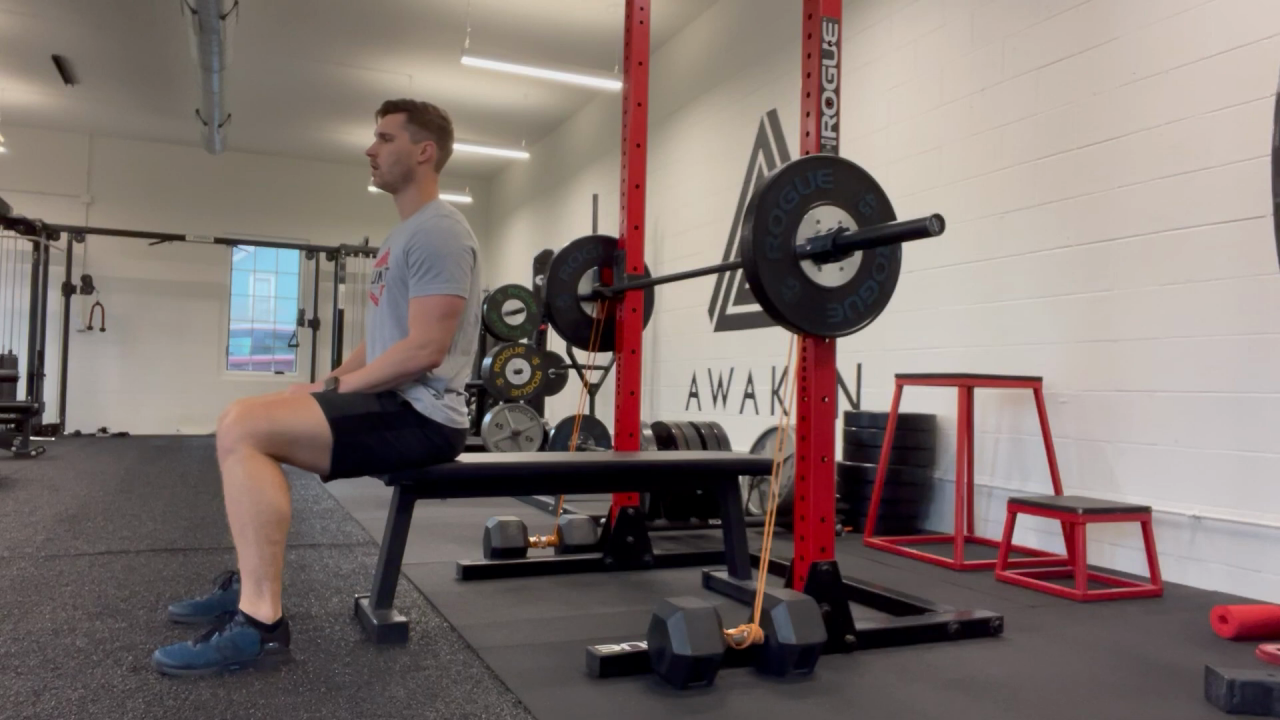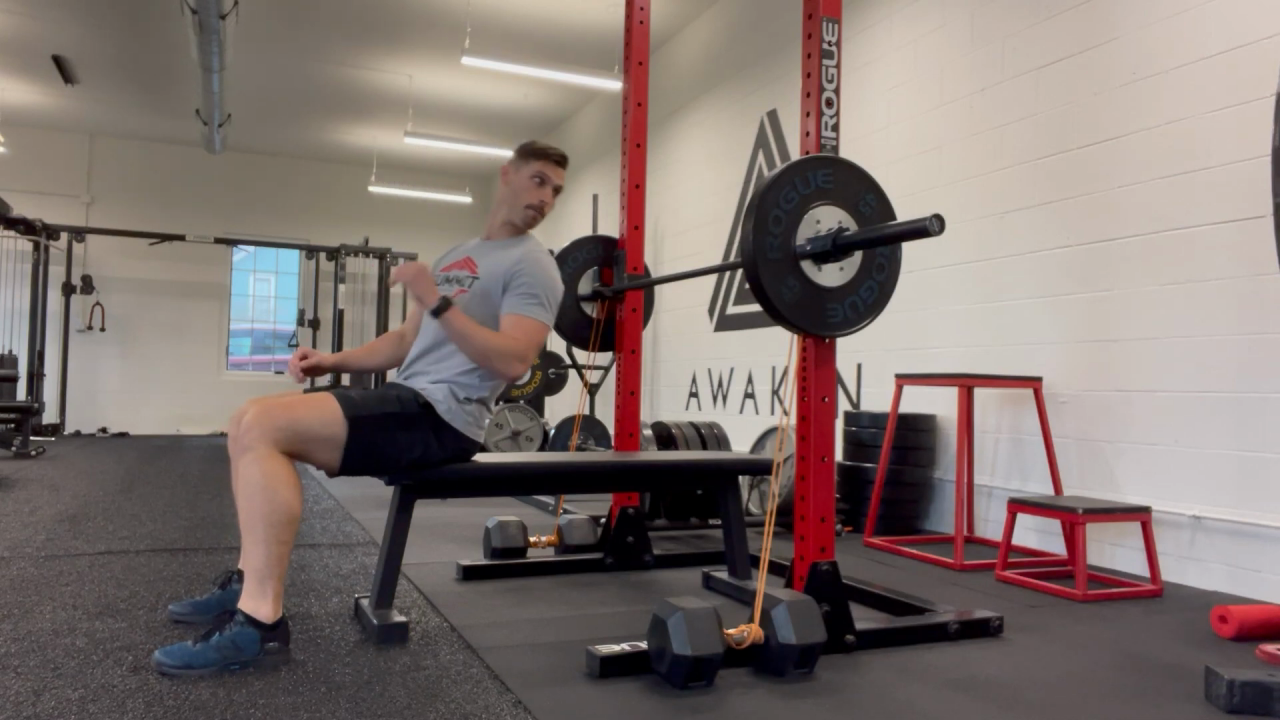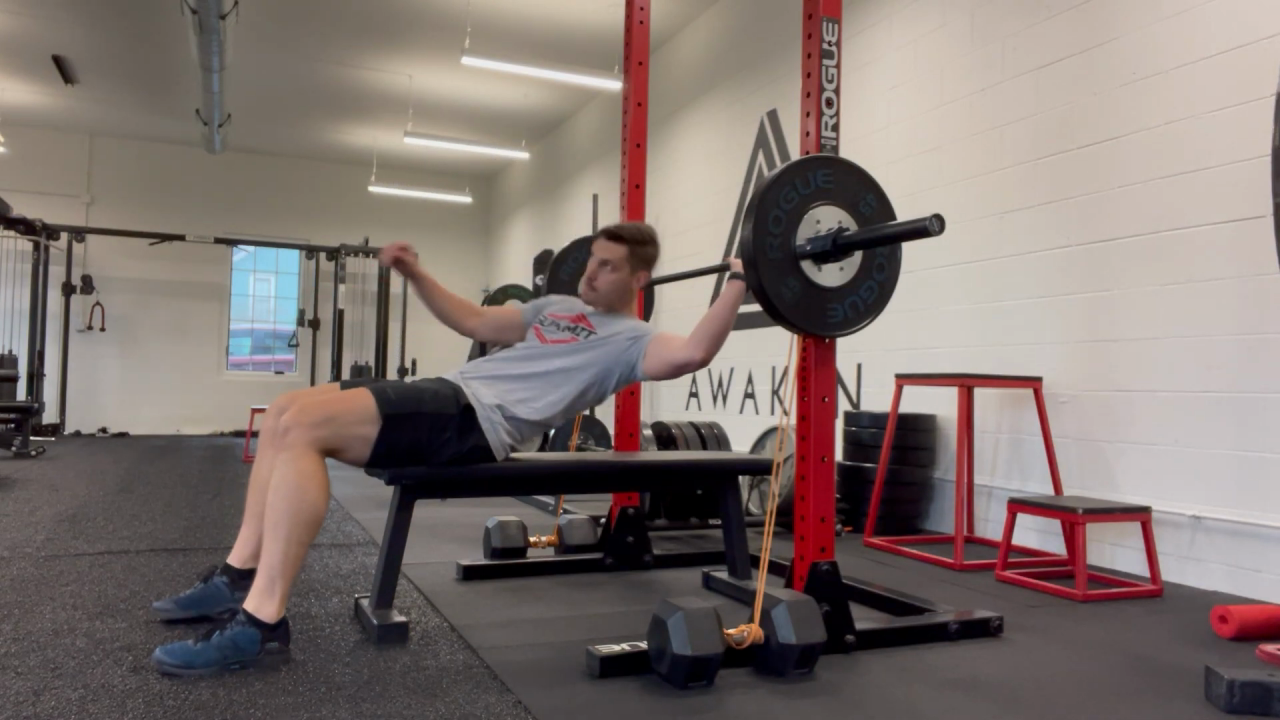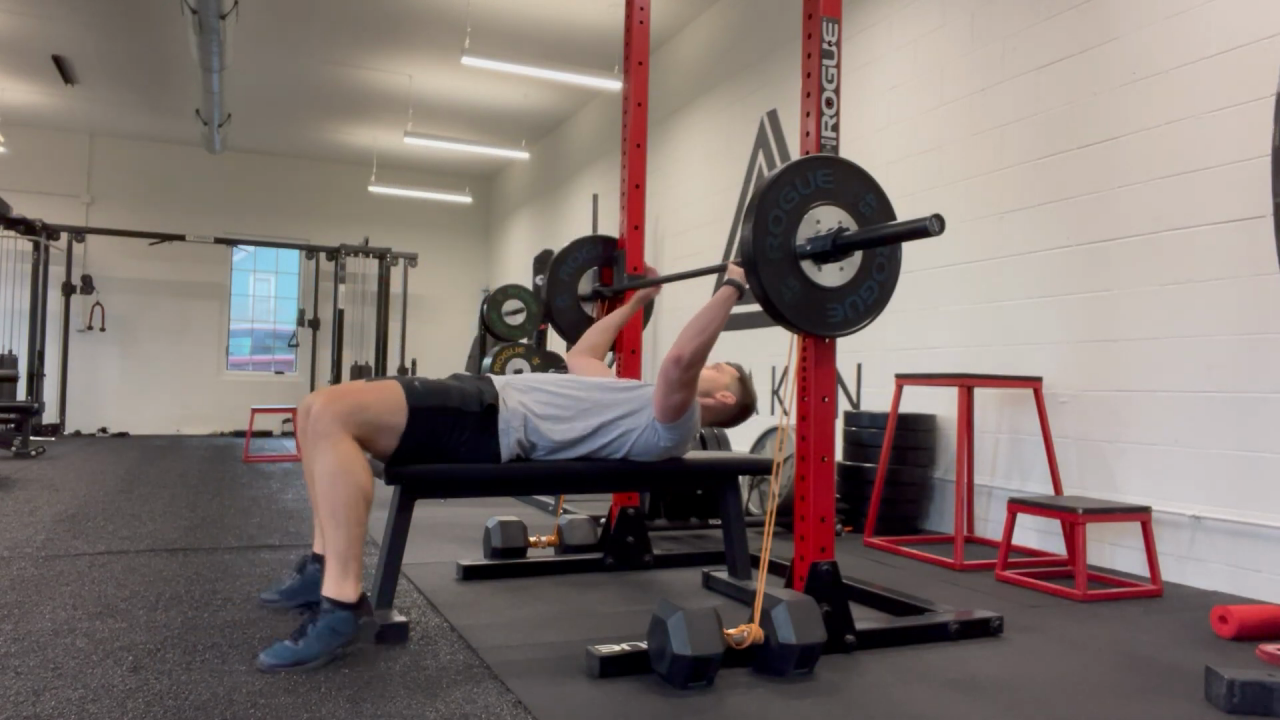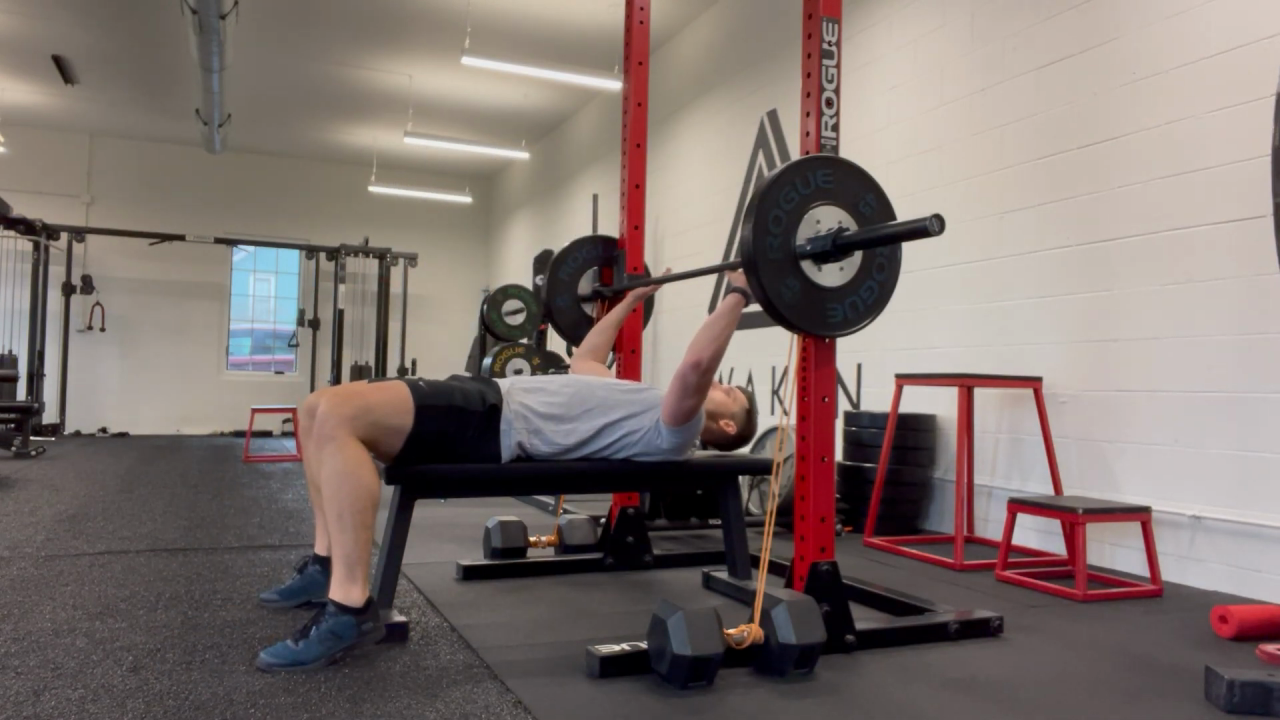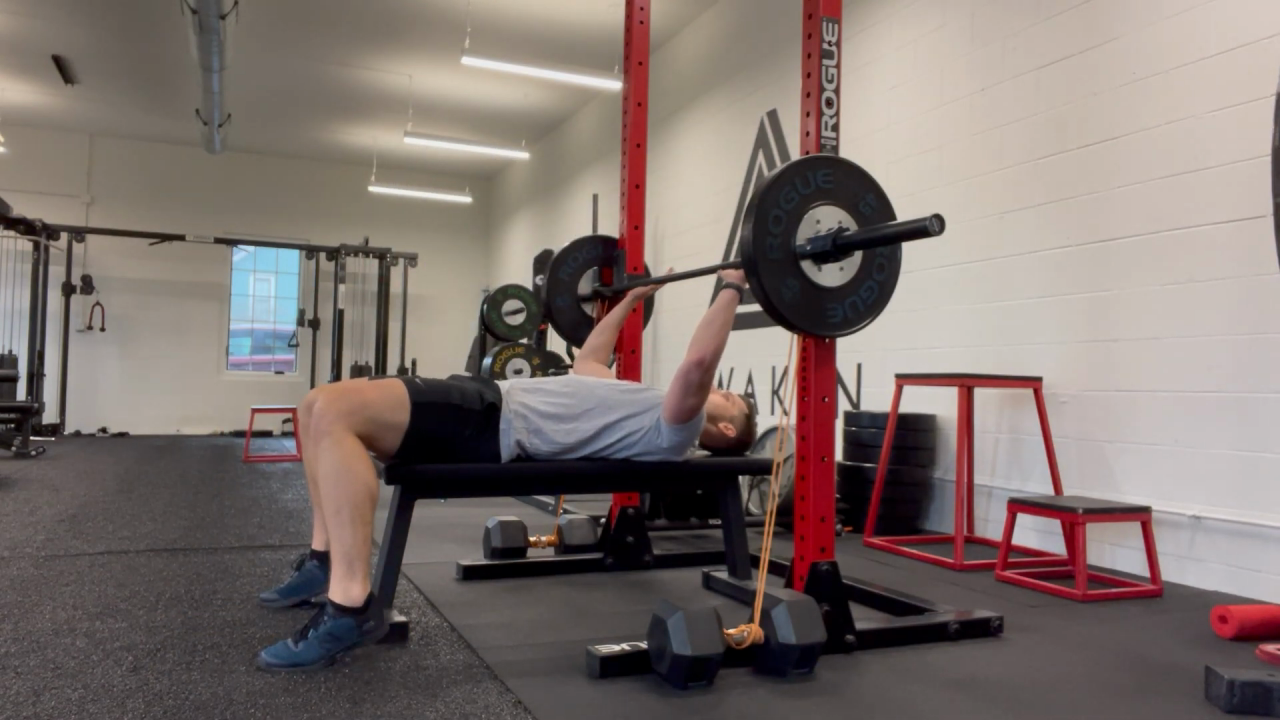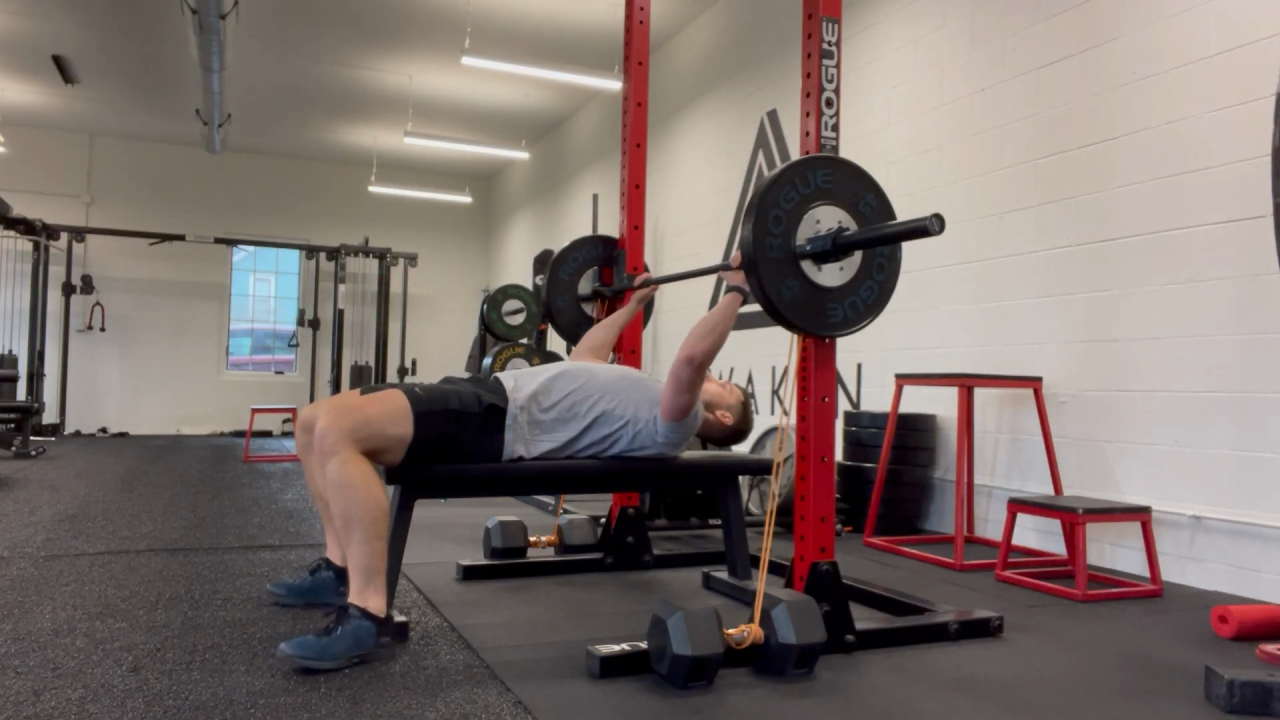
dt=0.7s
person 1, frame 1
left shoulder: (437, 231)
right shoulder: (408, 233)
left elbow: (424, 351)
left wrist: (334, 388)
right wrist: (329, 383)
left hip: (420, 418)
right hip: (396, 406)
left knee: (242, 429)
right knee: (245, 426)
left ankle: (261, 623)
right ankle: (250, 583)
person 1, frame 2
left shoulder: (534, 268)
right shoulder: (456, 255)
left elbow: (512, 362)
left wrist: (438, 303)
right wrist: (333, 360)
left hip: (438, 419)
right hip: (407, 400)
left knee: (259, 426)
right knee: (253, 424)
left ankle: (260, 622)
right ankle: (248, 580)
person 1, frame 3
left shoulder: (632, 339)
right shoulder: (558, 307)
left elbow: (692, 352)
right elbow: (472, 320)
left wrist: (737, 281)
right wrist: (416, 274)
left hip: (472, 422)
right hip: (448, 394)
left knee: (300, 426)
right knee: (286, 411)
left ankle: (260, 624)
right ankle: (240, 574)
person 1, frame 4
left shoulder: (673, 424)
right shoulder: (636, 399)
left elbow: (680, 359)
right elbow: (581, 356)
left wrist: (732, 287)
right wrist: (632, 303)
left hip: (495, 428)
right hip: (488, 401)
left knee: (330, 414)
right knee: (320, 409)
left ankle: (342, 603)
right ankle: (326, 561)
person 1, frame 5
left shoulder: (675, 431)
right shoulder: (640, 405)
left elbow: (694, 365)
right elbow: (584, 359)
left wrist: (738, 294)
right wrist: (631, 299)
left hip: (497, 429)
left knee: (338, 417)
right knee: (318, 410)
left ankle: (349, 608)
right ankle: (328, 563)
person 1, frame 6
left shoulder: (675, 431)
right shoulder: (643, 407)
left elbow: (697, 363)
right elbow: (588, 361)
left wrist: (732, 289)
right wrist: (630, 299)
left hip: (497, 429)
right hip: (491, 404)
left knee: (335, 412)
right knee: (321, 406)
left ankle: (351, 606)
right ankle: (325, 559)
person 1, frame 7
left shoulder: (671, 425)
right shoulder: (646, 400)
left elbow: (692, 356)
right elbow: (584, 353)
left wrist: (736, 291)
right wrist: (634, 304)
left hip: (498, 427)
left knee: (336, 432)
right knee: (315, 420)
left ankle: (367, 615)
right ankle: (341, 569)
